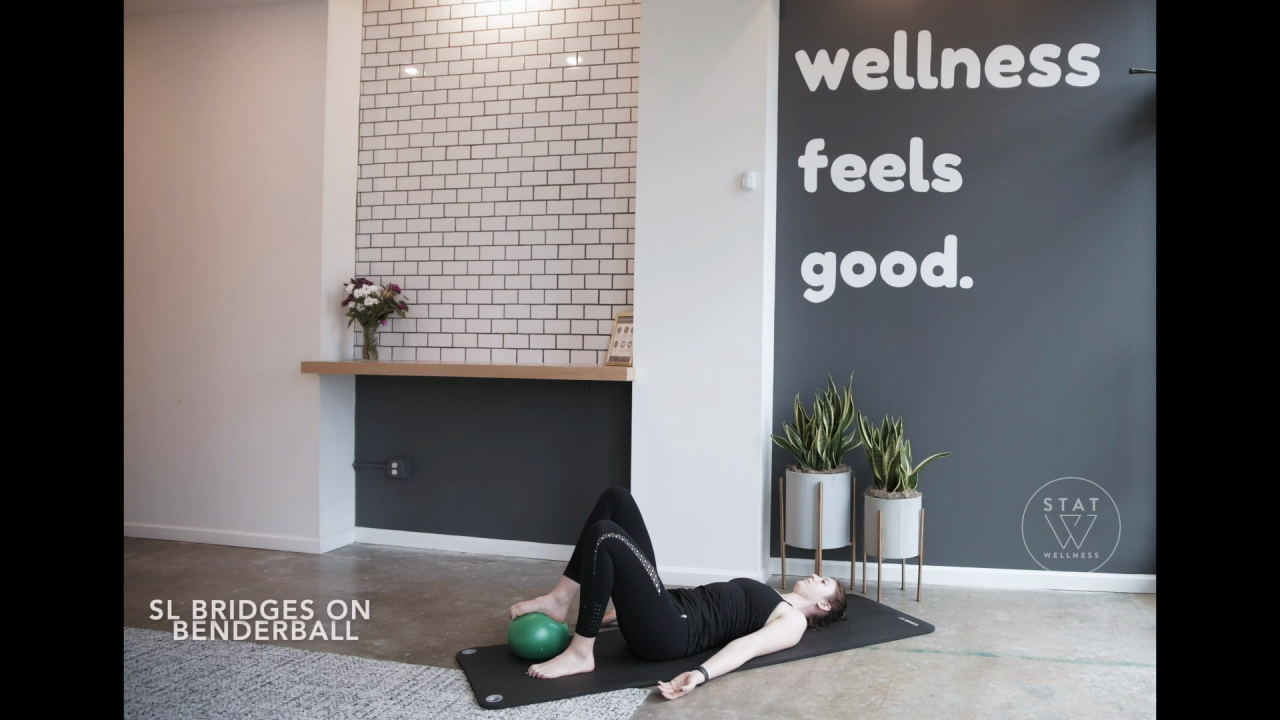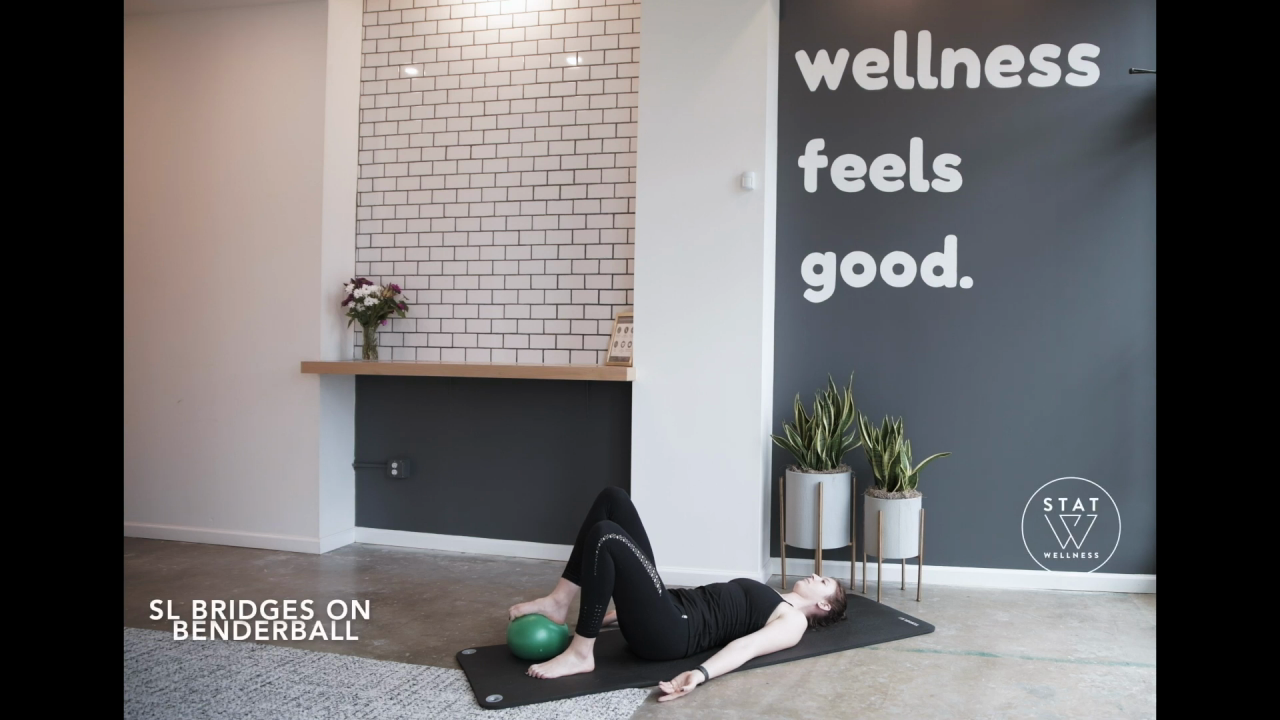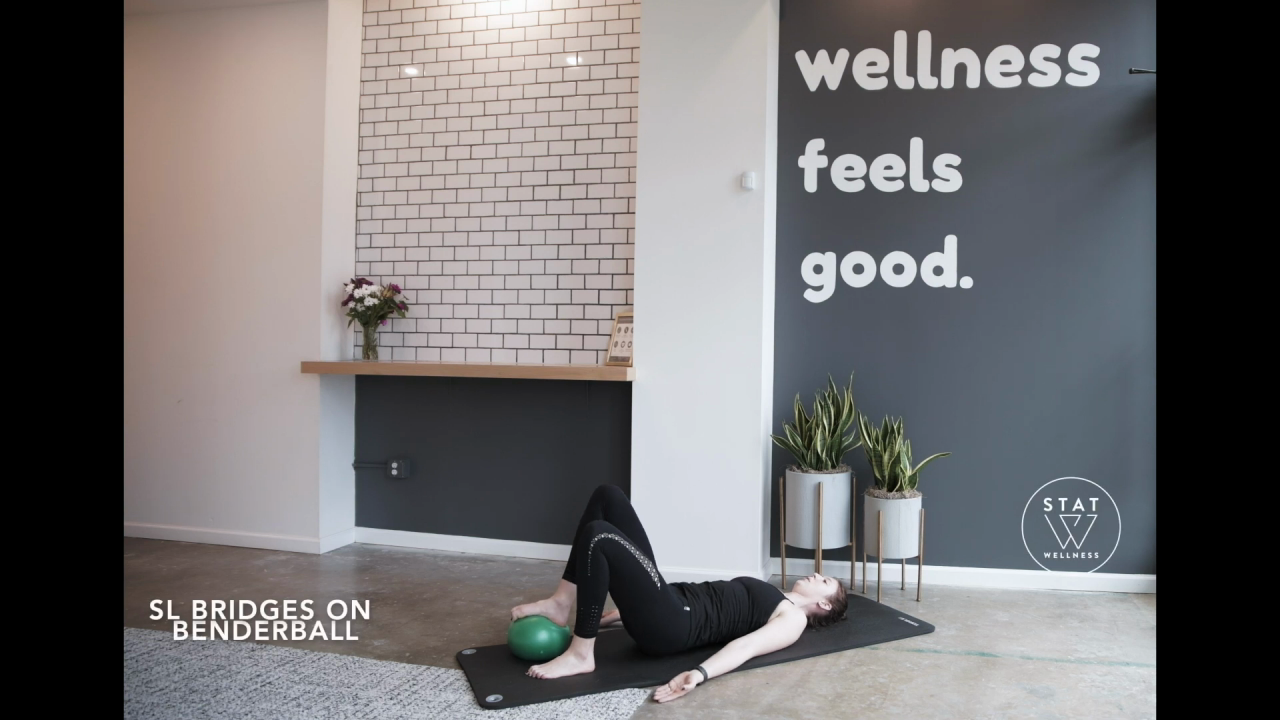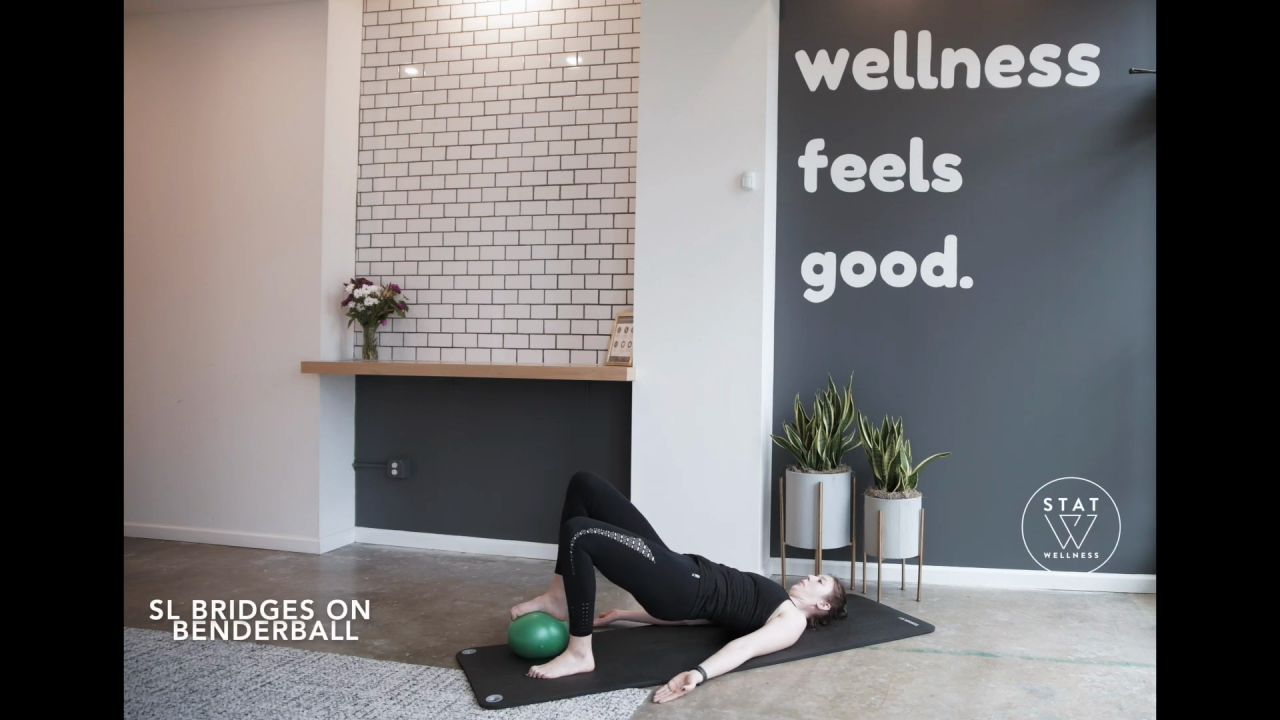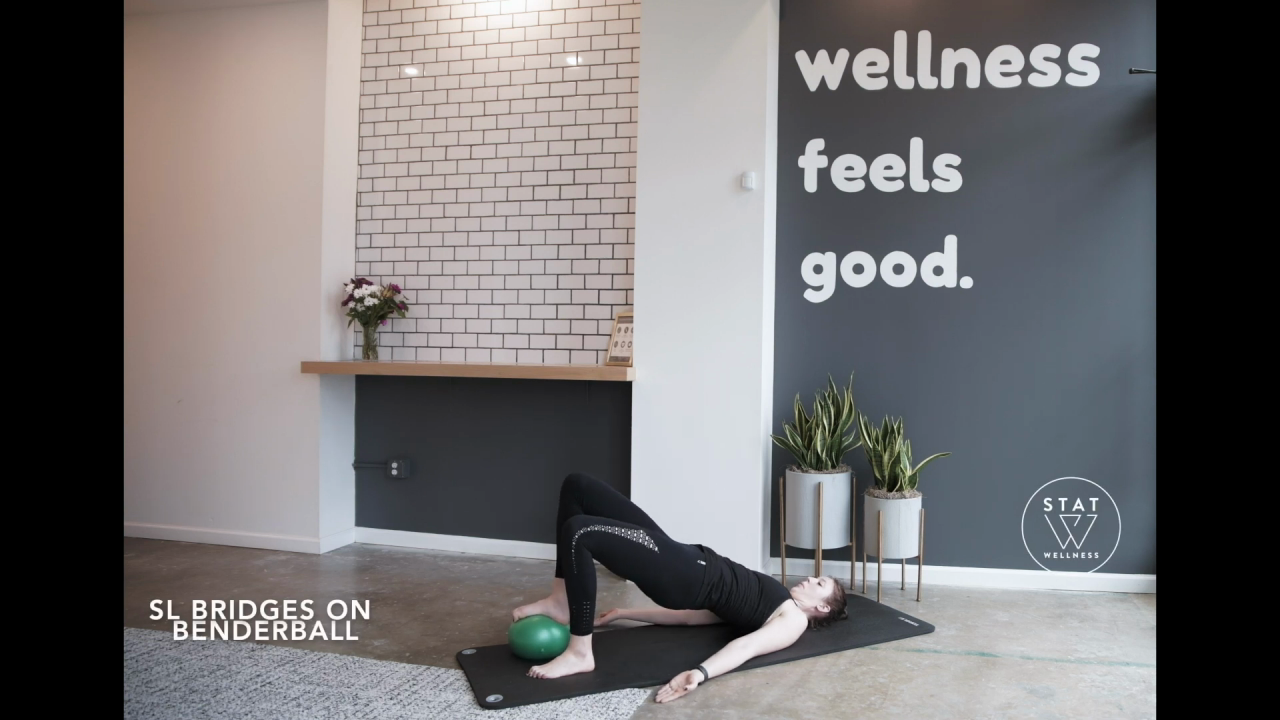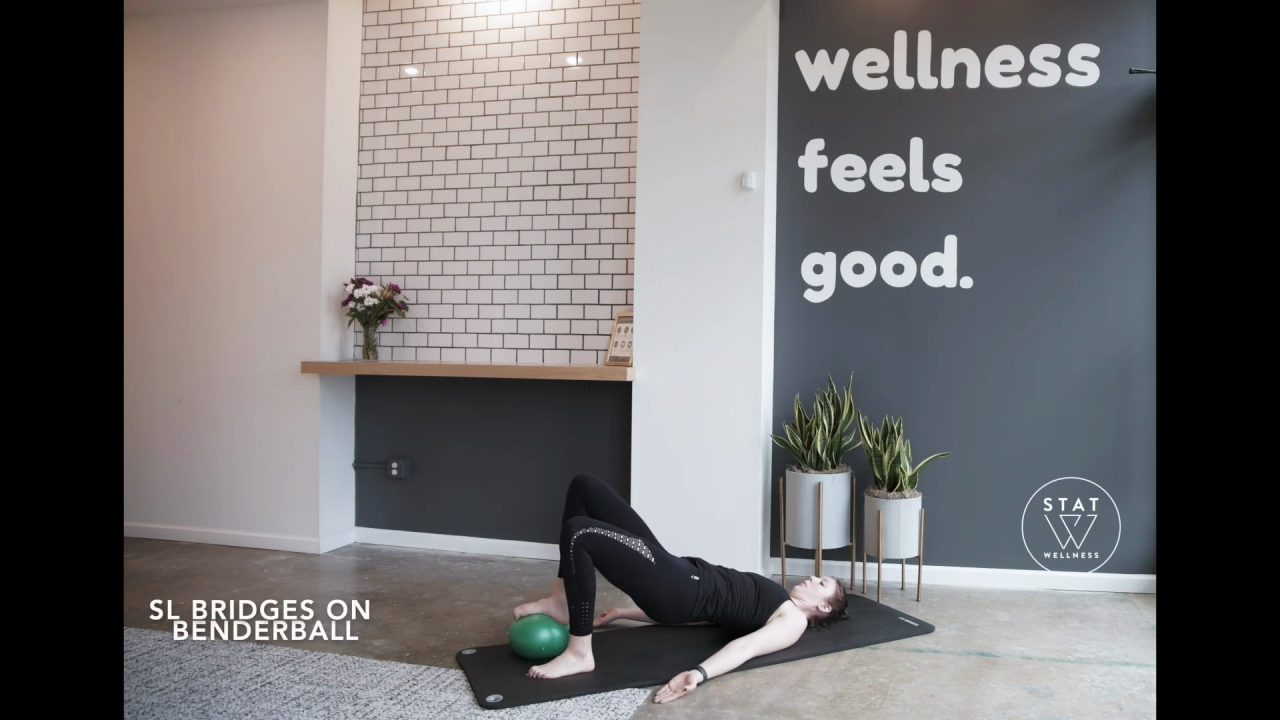
dt=0.5s
person 1, frame 1
left shoulder: (793, 621)
right shoulder: (768, 602)
left elbow: (746, 647)
left wrist: (699, 675)
right wrist: (616, 609)
left hip: (666, 633)
right hip: (665, 613)
left knee: (603, 535)
right knee: (616, 499)
left ankle: (580, 655)
right ankle: (558, 600)
person 1, frame 2
left shoulder: (793, 621)
right shoulder: (767, 602)
left elbow: (746, 647)
left wrist: (699, 674)
right wrist: (618, 611)
left hip: (668, 632)
right hip: (667, 609)
left knee: (604, 535)
right knee: (612, 499)
left ankle: (580, 655)
right ankle: (558, 602)
person 1, frame 3
left shoulder: (793, 619)
right shoulder: (769, 602)
left elbow: (746, 647)
left wrist: (698, 674)
right wrist: (623, 612)
left hip: (670, 623)
right hip: (669, 606)
left knee: (597, 536)
right knee: (607, 497)
left ankle: (580, 656)
right ankle: (561, 603)
person 1, frame 4
left shoulder: (793, 620)
right shoulder: (772, 603)
left elbow: (746, 647)
left wrist: (698, 674)
right wrist: (622, 614)
left hip: (682, 586)
right hip: (675, 571)
left knee: (578, 534)
right knee: (584, 484)
left ankle: (580, 654)
right ankle: (559, 597)
person 1, frame 5
left shoulder: (794, 620)
right shoulder: (769, 603)
left elbow: (748, 646)
left wrist: (700, 673)
right wrist: (620, 613)
left hip: (685, 575)
right hip: (678, 562)
left knee: (578, 532)
right knee: (577, 486)
left ankle: (579, 653)
right ankle: (561, 602)
person 1, frame 6
left shoulder: (793, 620)
right shoulder: (773, 603)
left elbow: (746, 647)
left wrist: (697, 674)
right wrist: (620, 613)
left hip: (679, 589)
right hip: (677, 573)
left knee: (577, 533)
right knee: (584, 487)
left ankle: (579, 654)
right ankle: (561, 602)
